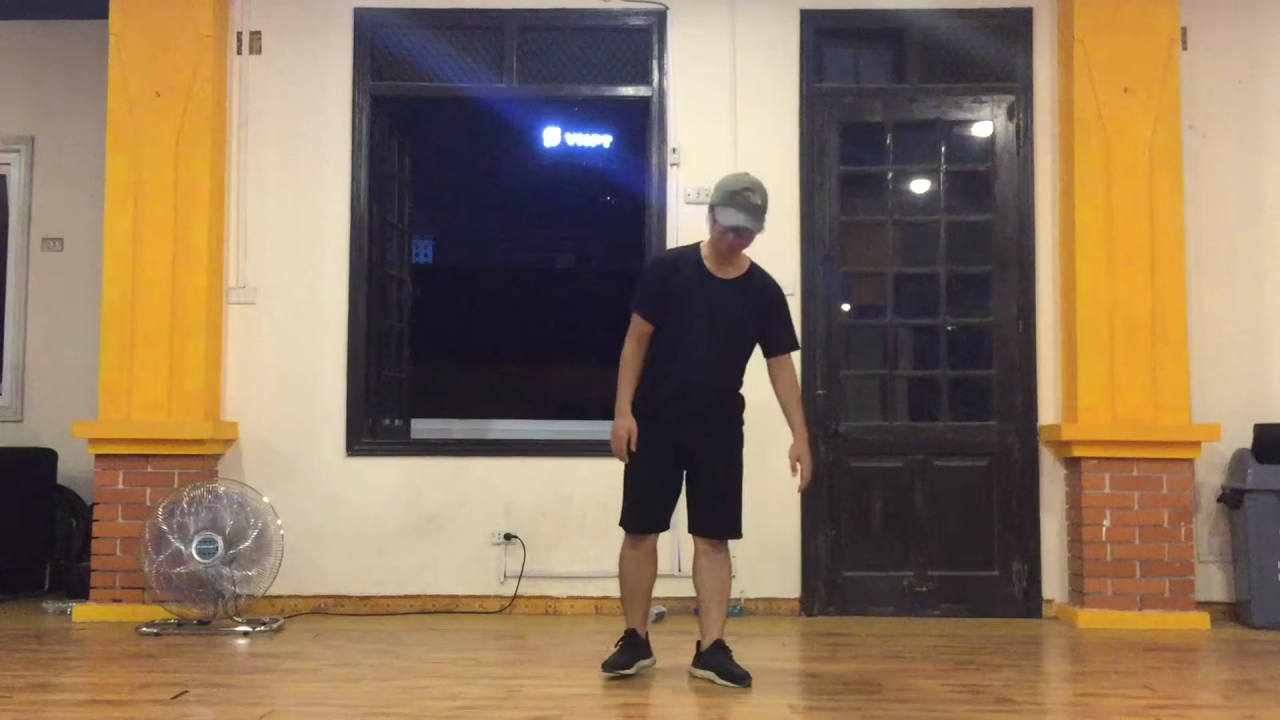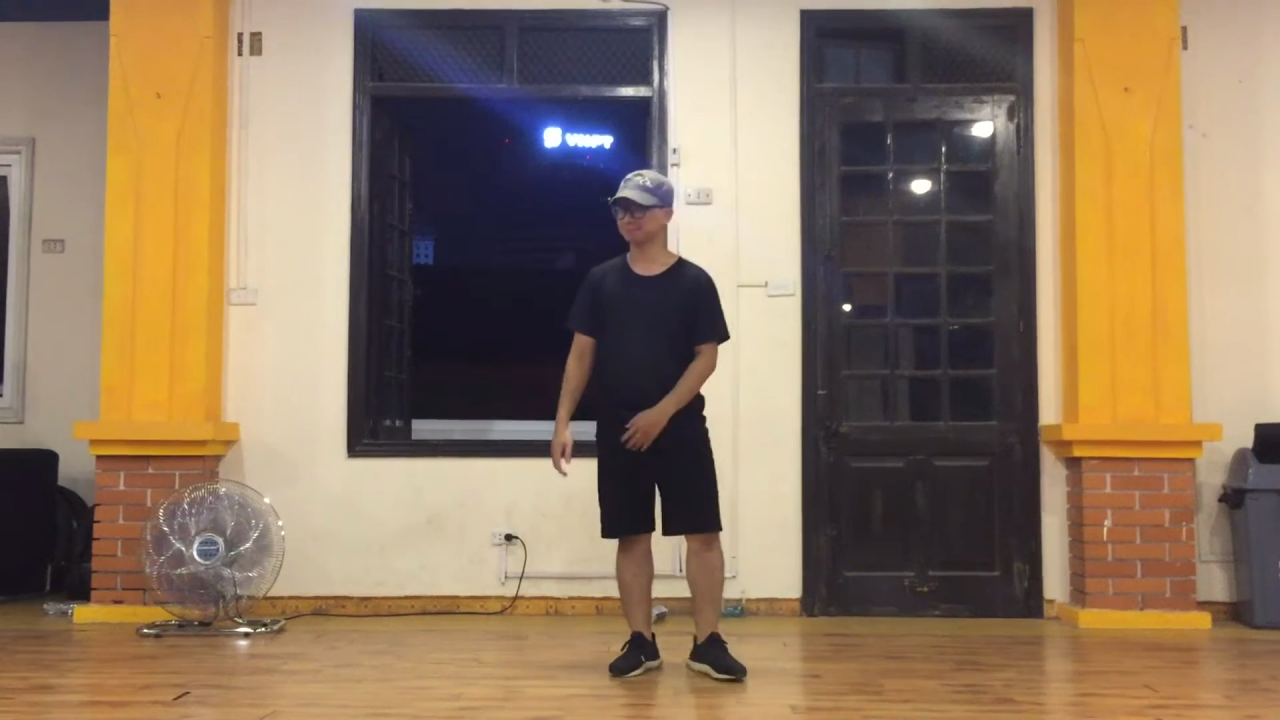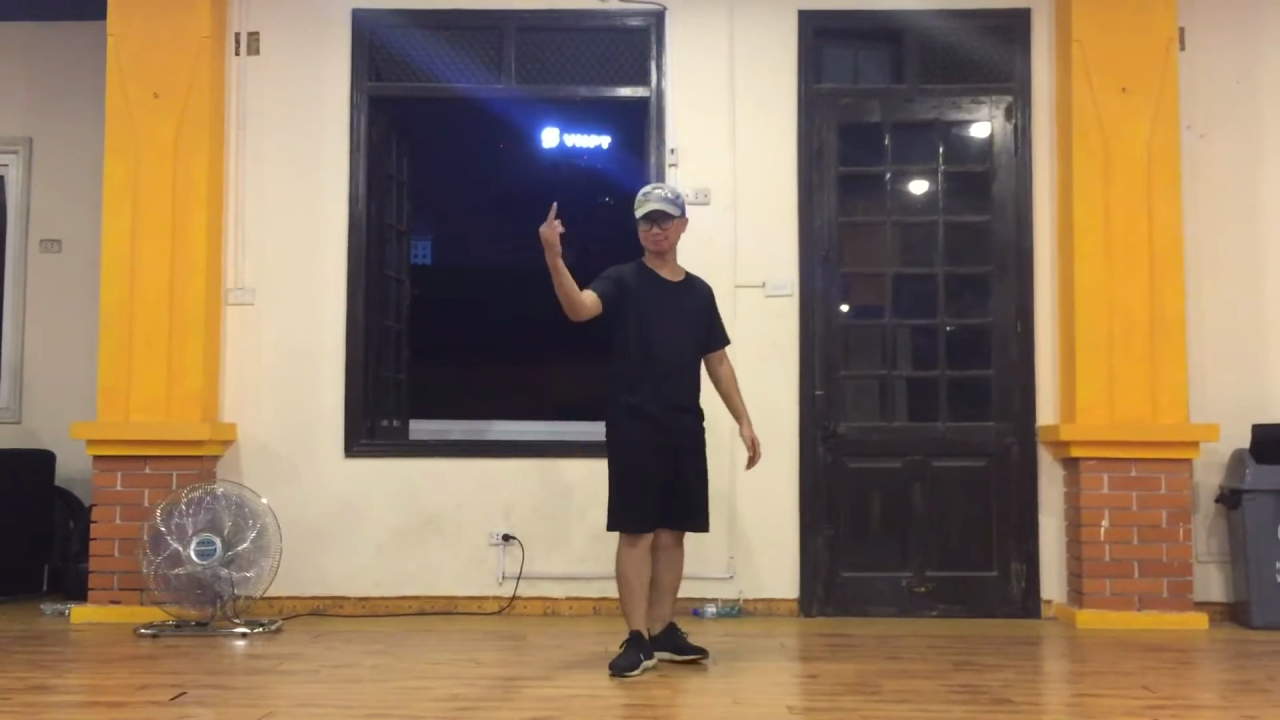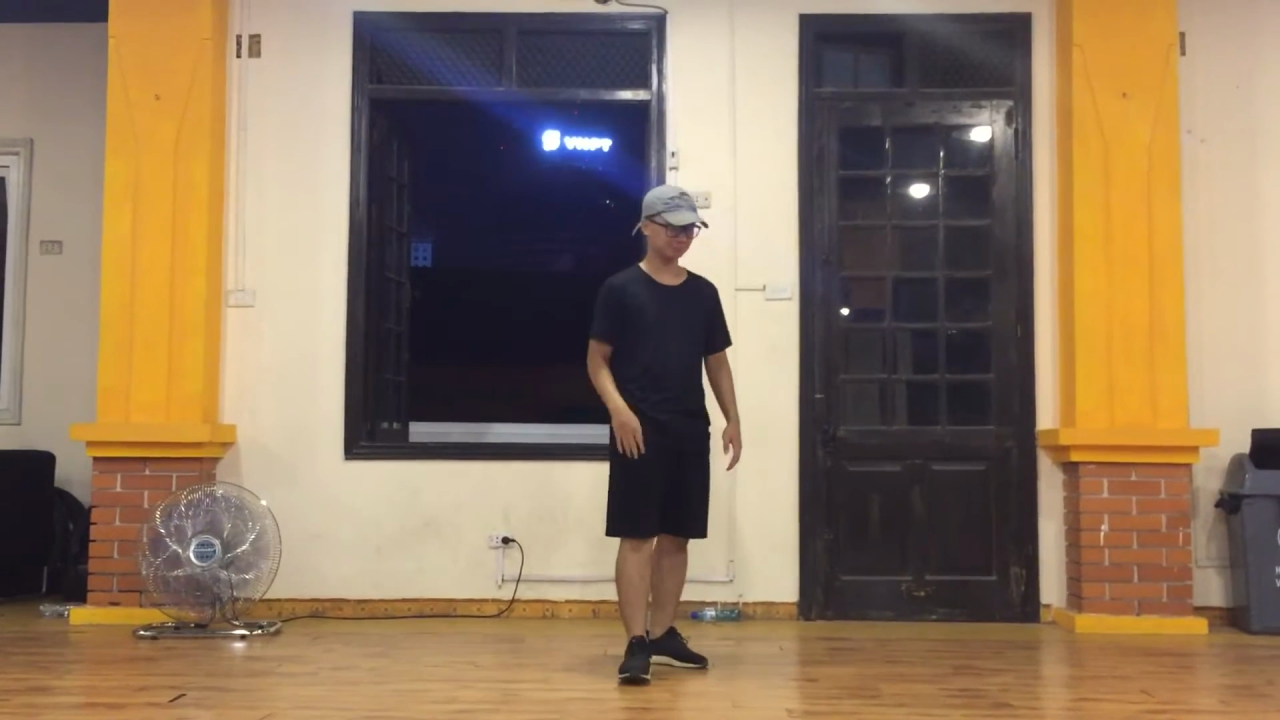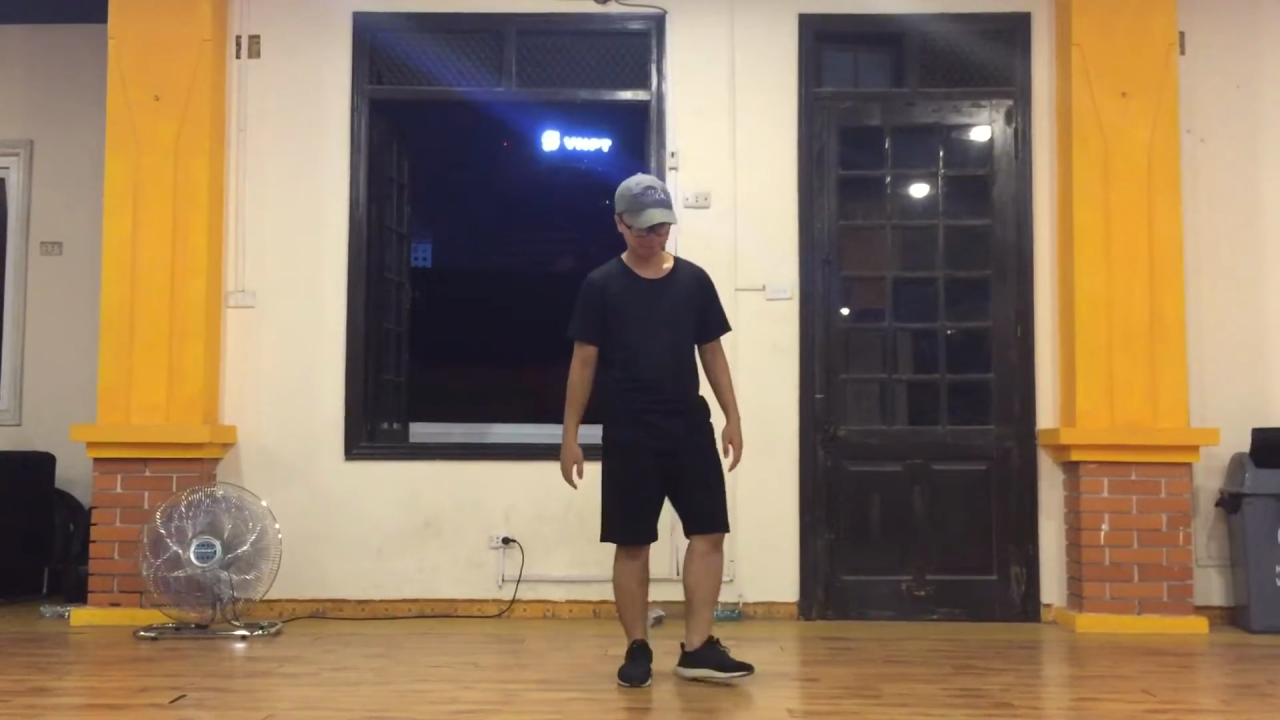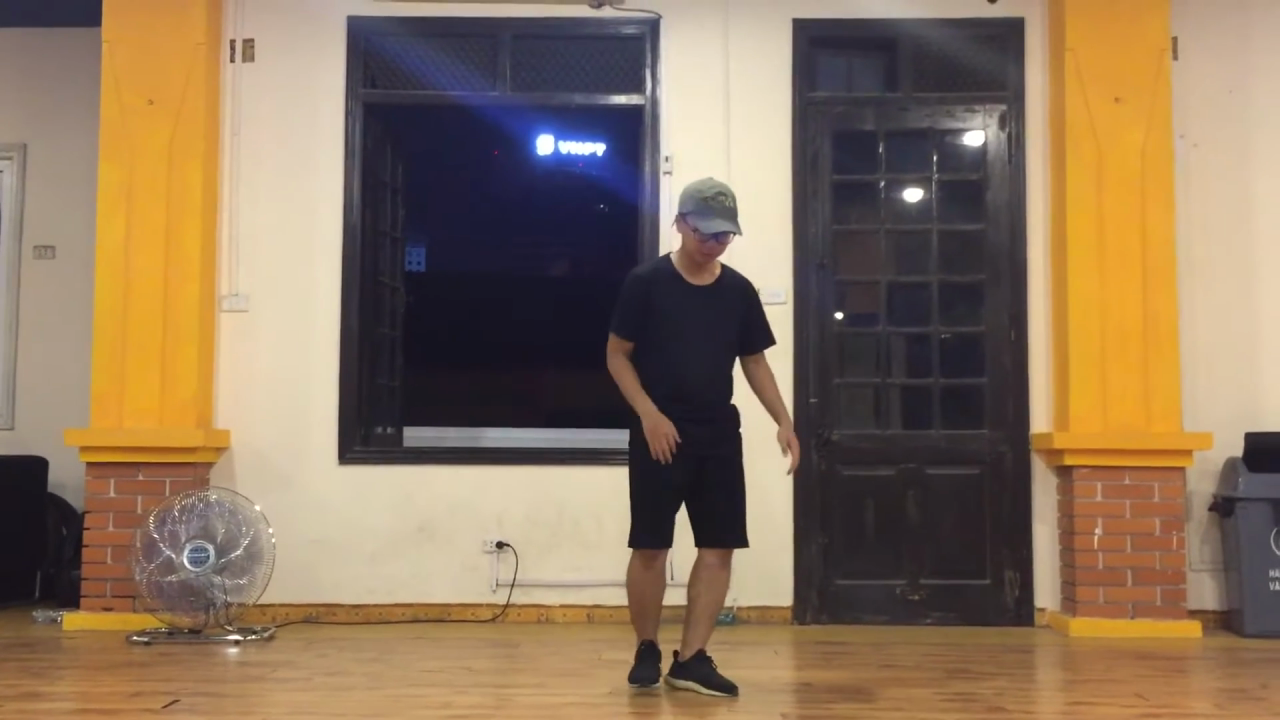
dt=0.7s
person 1, frame 1
left shoulder: (764, 291)
right shoulder: (667, 268)
left elbow: (781, 364)
right elbow: (637, 341)
left wrist: (799, 436)
right wrist: (623, 411)
left hip: (719, 428)
right hip: (655, 422)
left knee: (713, 538)
right knee: (640, 531)
left ankle: (711, 648)
right ankle: (635, 638)
person 1, frame 2
left shoulder: (694, 282)
right shoulder: (602, 280)
left elbow: (705, 358)
right elbow: (582, 354)
left wrist: (662, 414)
right wrist: (562, 421)
left hip: (679, 426)
right hip: (618, 429)
left knee: (703, 533)
right knee: (631, 536)
left ankle: (707, 642)
right ankle: (641, 641)
person 1, frame 3
left shoulder: (700, 292)
right shoulder: (623, 280)
left elbow: (717, 361)
right elbow: (578, 308)
left wrist: (744, 422)
right wrist: (554, 258)
left hip: (686, 426)
right hip: (634, 423)
left knee: (672, 531)
right knee: (636, 531)
left ankle: (662, 630)
right ankle: (636, 639)
person 1, frame 4
left shoulder: (704, 293)
right shoulder: (621, 288)
left elbow: (717, 361)
right elbow: (597, 358)
left wrist: (732, 419)
right wrist: (618, 408)
left hip: (691, 430)
right hip: (640, 429)
left knee: (675, 536)
right knee: (636, 535)
left ankle: (662, 634)
right ankle: (637, 644)
person 1, frame 5
left shoulder: (694, 280)
right shoulder: (601, 285)
left elbow: (712, 352)
right elbow: (583, 363)
left wrist: (732, 418)
right wrist: (570, 435)
left hip: (690, 426)
right hip: (628, 433)
left knee: (709, 534)
right knee: (632, 544)
left ankle: (697, 647)
right ankle: (637, 648)
person 1, frame 6
left shoulder: (739, 291)
right shoulder: (646, 282)
left elbow: (754, 362)
right elbow: (617, 356)
left wrist: (783, 421)
right wrist: (650, 415)
left hip: (720, 434)
right hip: (660, 433)
left knee: (719, 548)
right knee: (650, 547)
left ankle: (691, 658)
right ankle: (647, 649)
